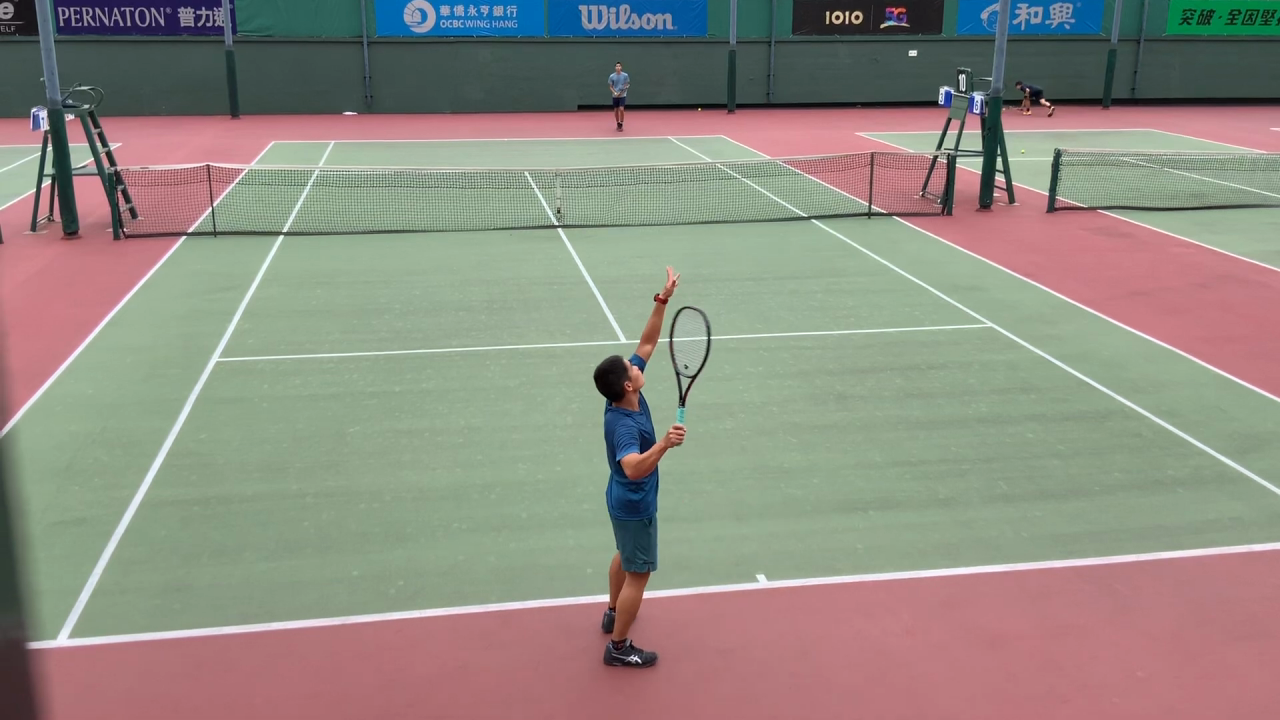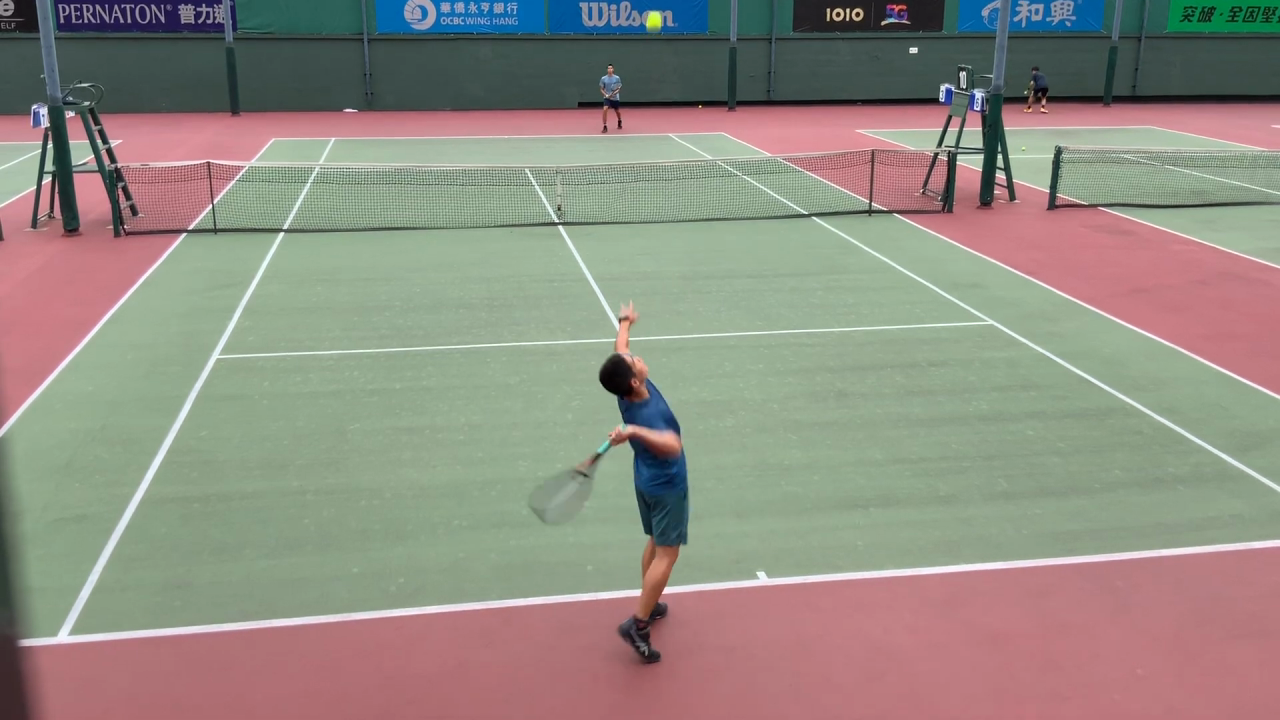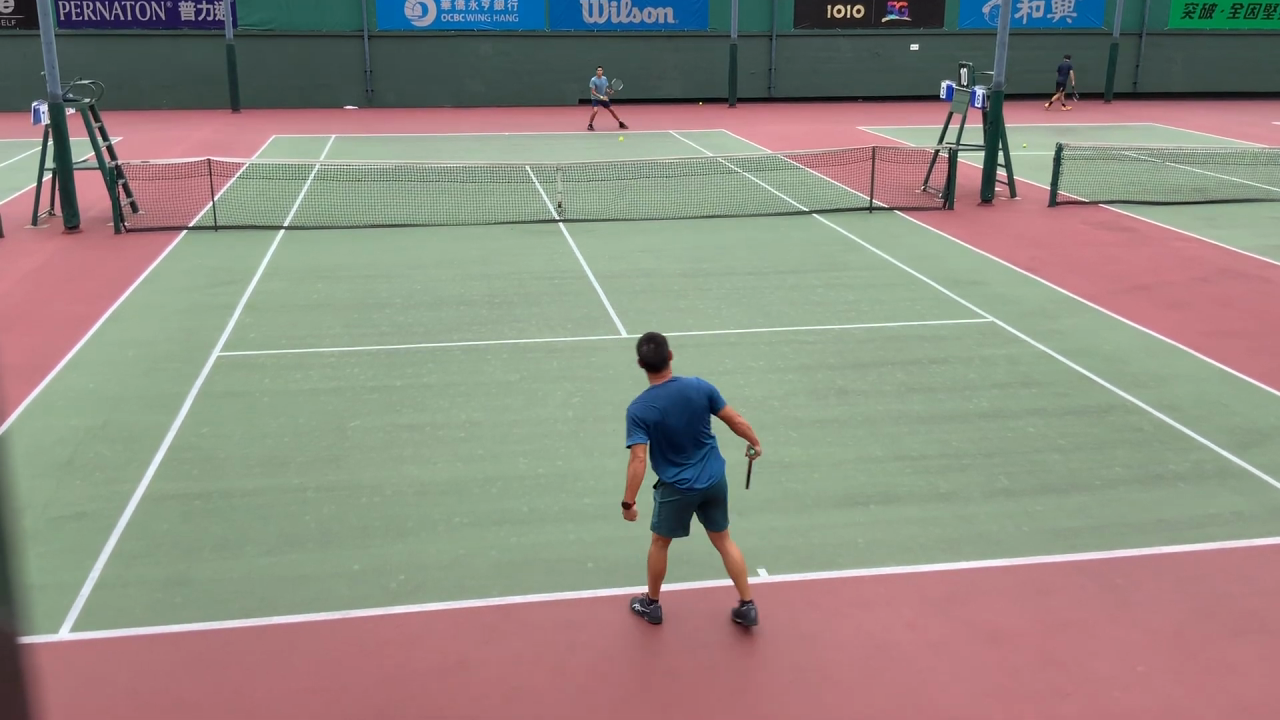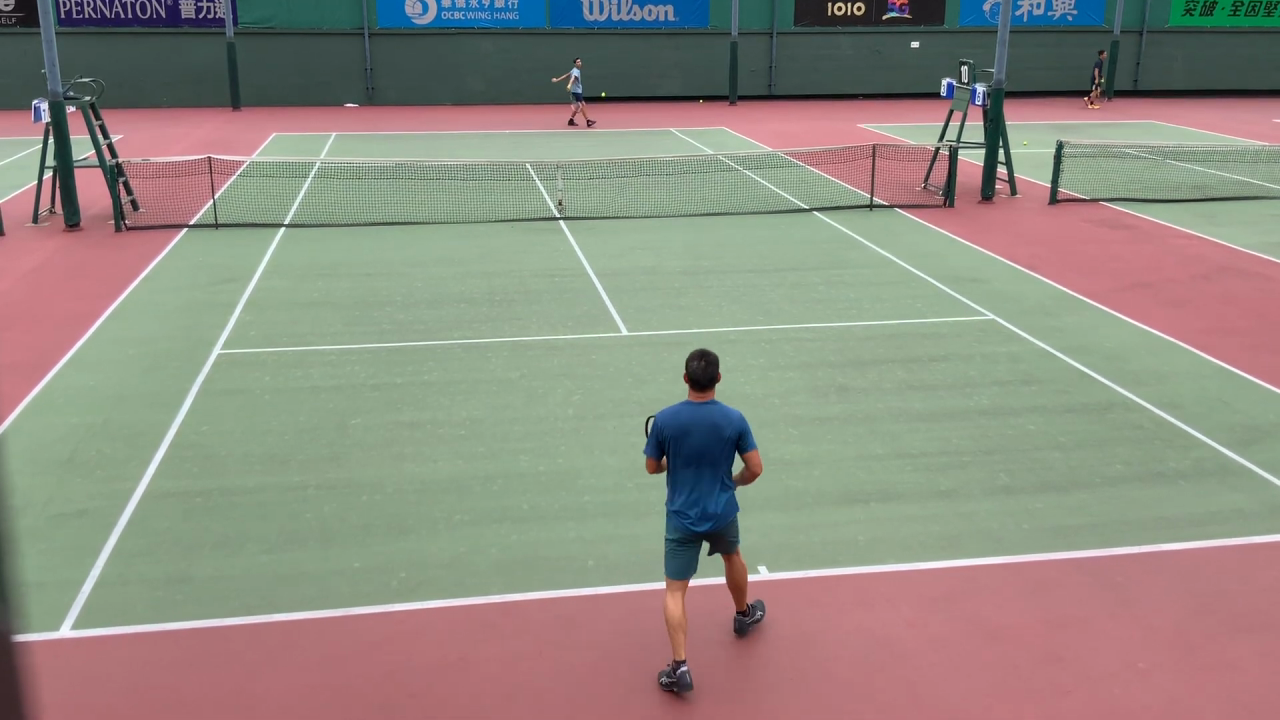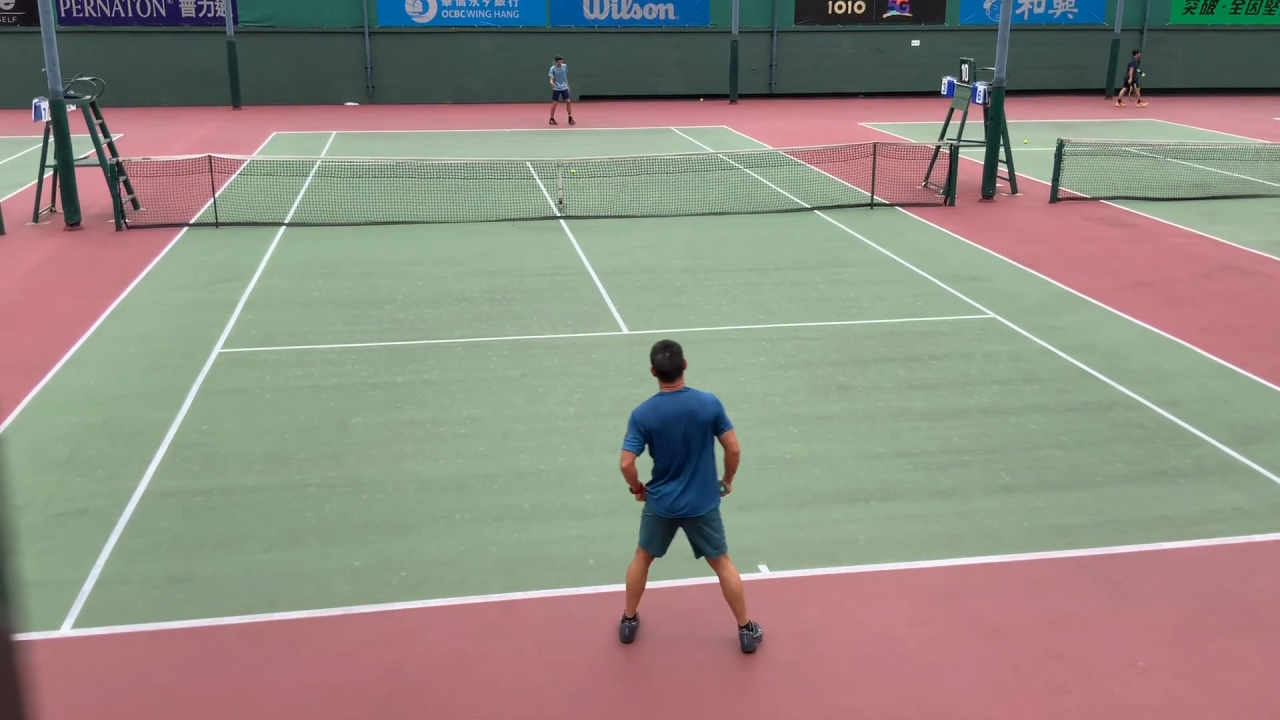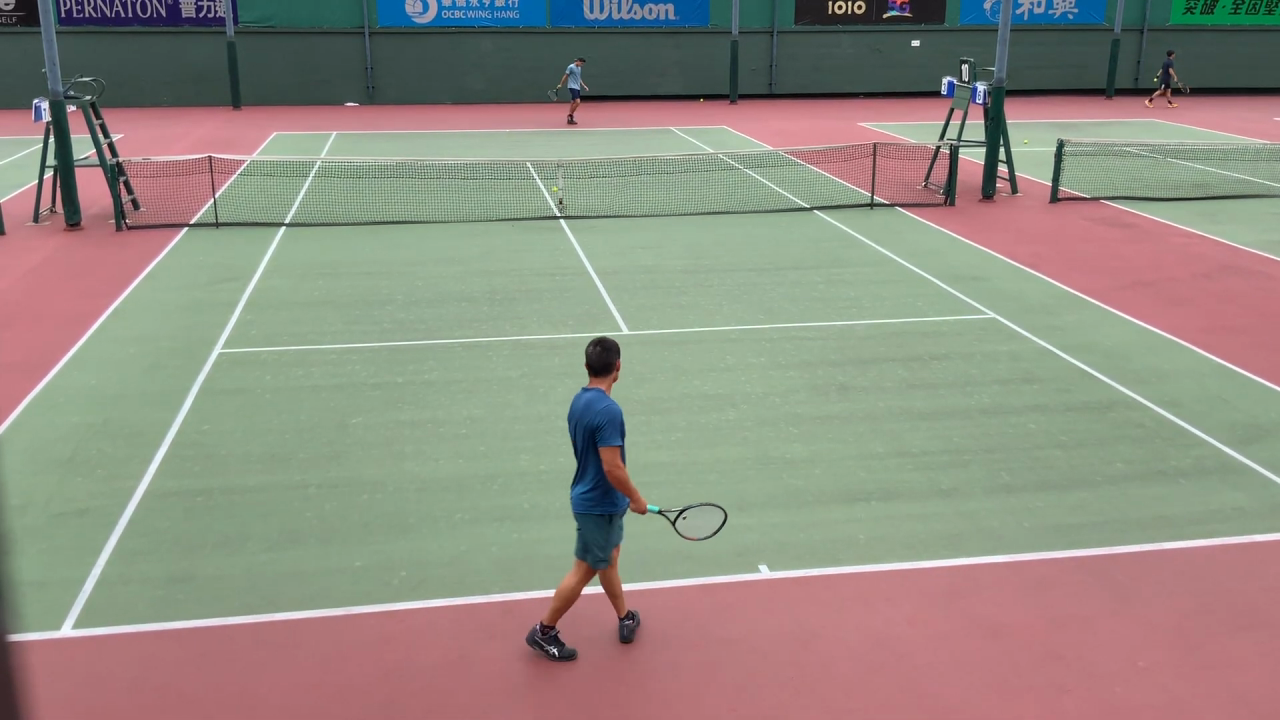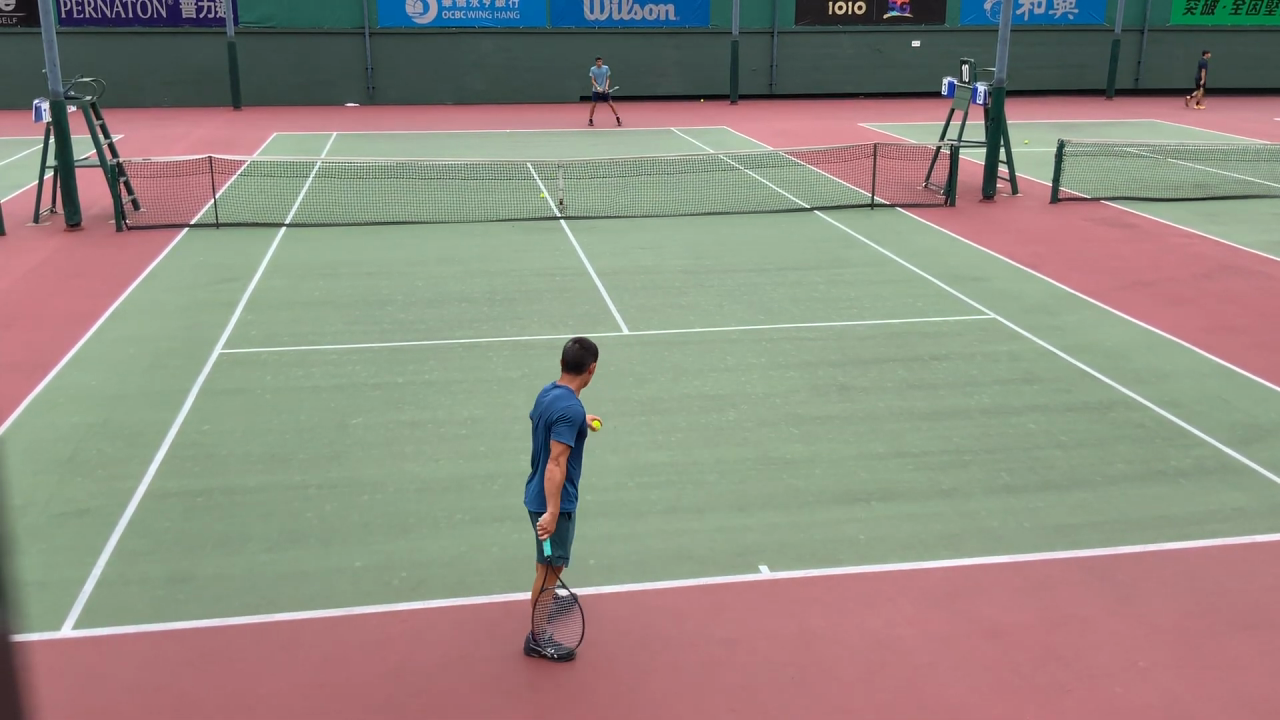
dt=0.7s
person 1, frame 1
left shoulder: (626, 392)
right shoulder: (624, 425)
left elbow: (646, 343)
right elbow: (634, 470)
left wrist: (662, 300)
right wrist: (663, 445)
left hip: (625, 501)
right hip: (634, 506)
left knee: (624, 557)
right knee: (638, 575)
left ankle: (612, 612)
right ankle: (618, 647)
person 1, frame 2
left shoulder: (628, 389)
right shoulder: (647, 413)
left elbow: (620, 350)
right elbow: (673, 448)
left wrist: (625, 322)
right wrist: (636, 431)
left hip: (653, 481)
right hip: (665, 485)
left knee: (658, 541)
right knee: (667, 553)
left ankle: (649, 606)
right ankle: (637, 623)
person 1, frame 3
left shoulder: (640, 409)
right shoulder: (700, 387)
left elbow: (638, 460)
right elbow: (735, 420)
left wrist: (628, 502)
right wrist: (754, 442)
left hip: (676, 487)
right hip: (714, 478)
left knee: (660, 542)
right knee: (722, 539)
left ankle: (651, 604)
right ankle: (747, 605)
person 1, frame 4
left shoulder: (664, 419)
right shoulder: (734, 419)
left elbow: (652, 467)
right elbow: (755, 469)
left hip: (682, 518)
right hip: (722, 512)
left knee: (675, 591)
right knee: (732, 555)
left ankle: (680, 666)
right ankle: (744, 613)
person 1, frame 5
left shoulder: (642, 414)
right shoulder: (709, 404)
left elbow: (626, 464)
right elbow: (733, 449)
left wrist: (637, 488)
right wrist: (727, 480)
left hip: (660, 504)
right hip: (702, 503)
left knee: (642, 558)
right knee: (723, 565)
left ankle: (628, 622)
right ankle: (746, 630)
person 1, frame 6
left shoulder: (578, 401)
right shoulder: (608, 410)
right elbow: (613, 467)
right wrist: (636, 499)
left hip: (586, 496)
right hip: (599, 503)
left knee: (609, 558)
right knee: (585, 570)
left ankle: (624, 619)
right ankle: (544, 631)
person 1, frame 7
left shoulder: (548, 393)
right shoulder: (570, 408)
right elbow: (556, 462)
right wrist: (552, 511)
left hip: (536, 494)
right hip: (552, 500)
left knee: (548, 558)
right knee: (551, 566)
right ankle: (537, 639)
